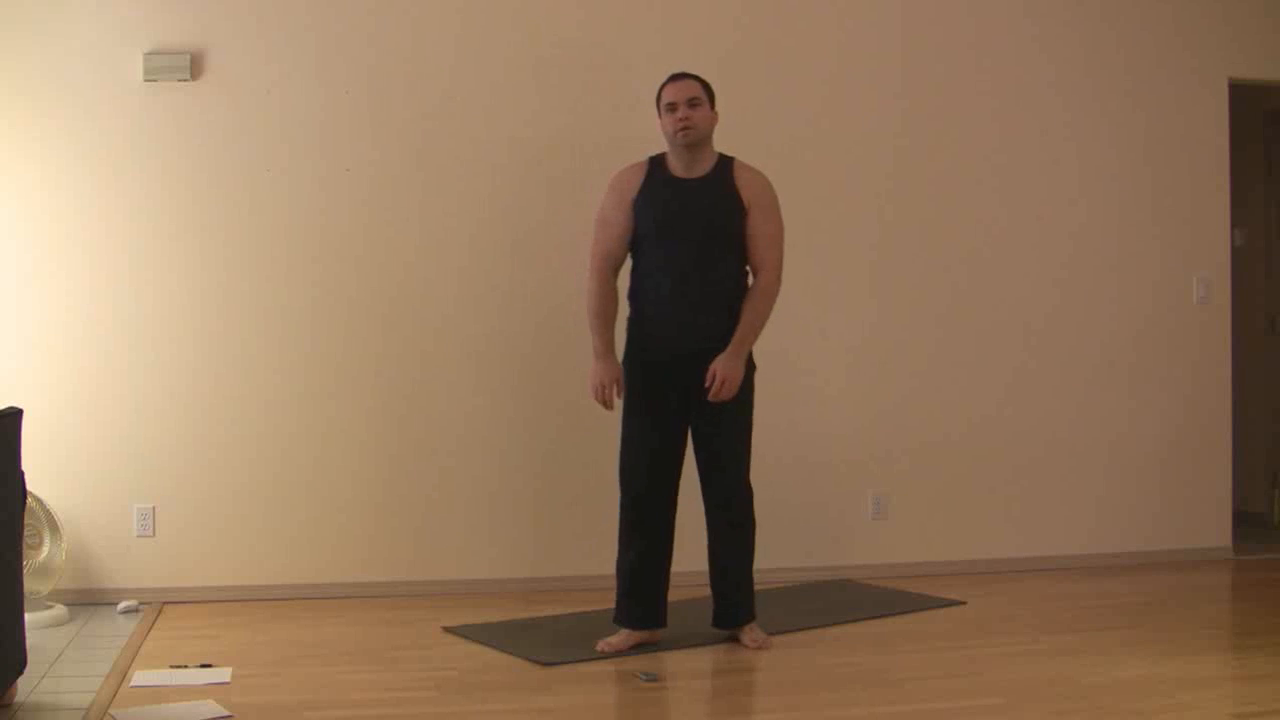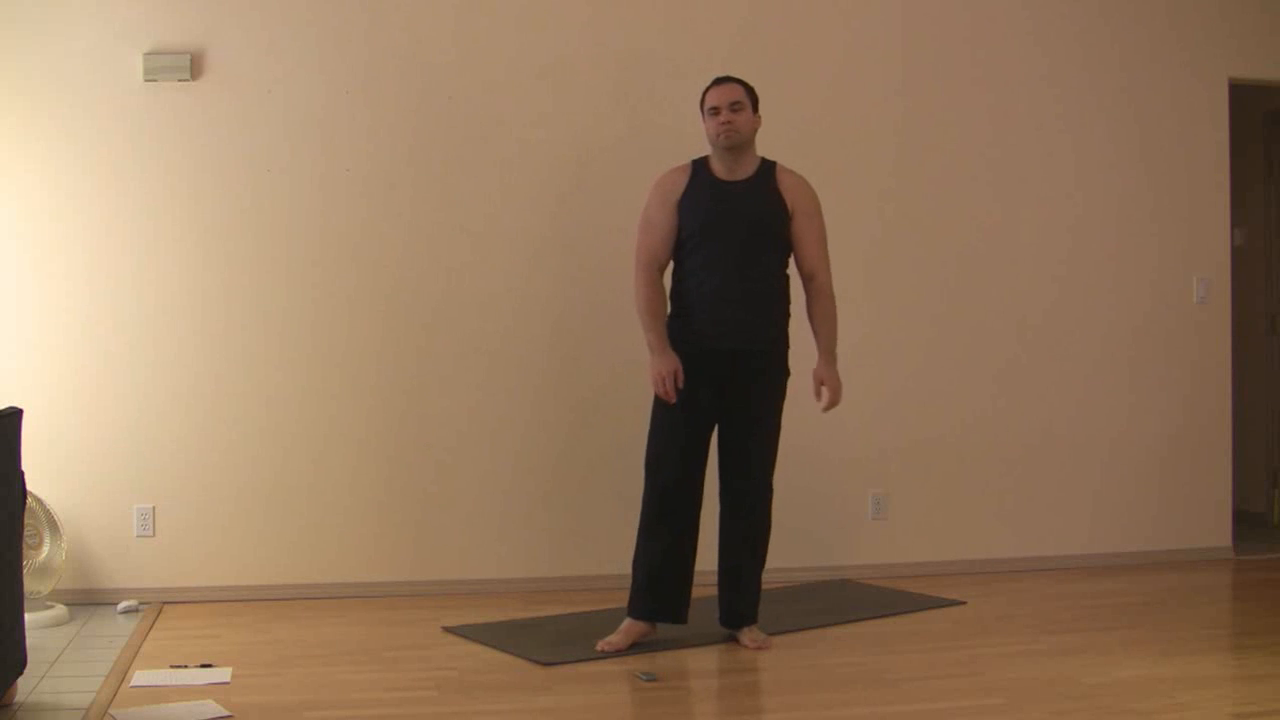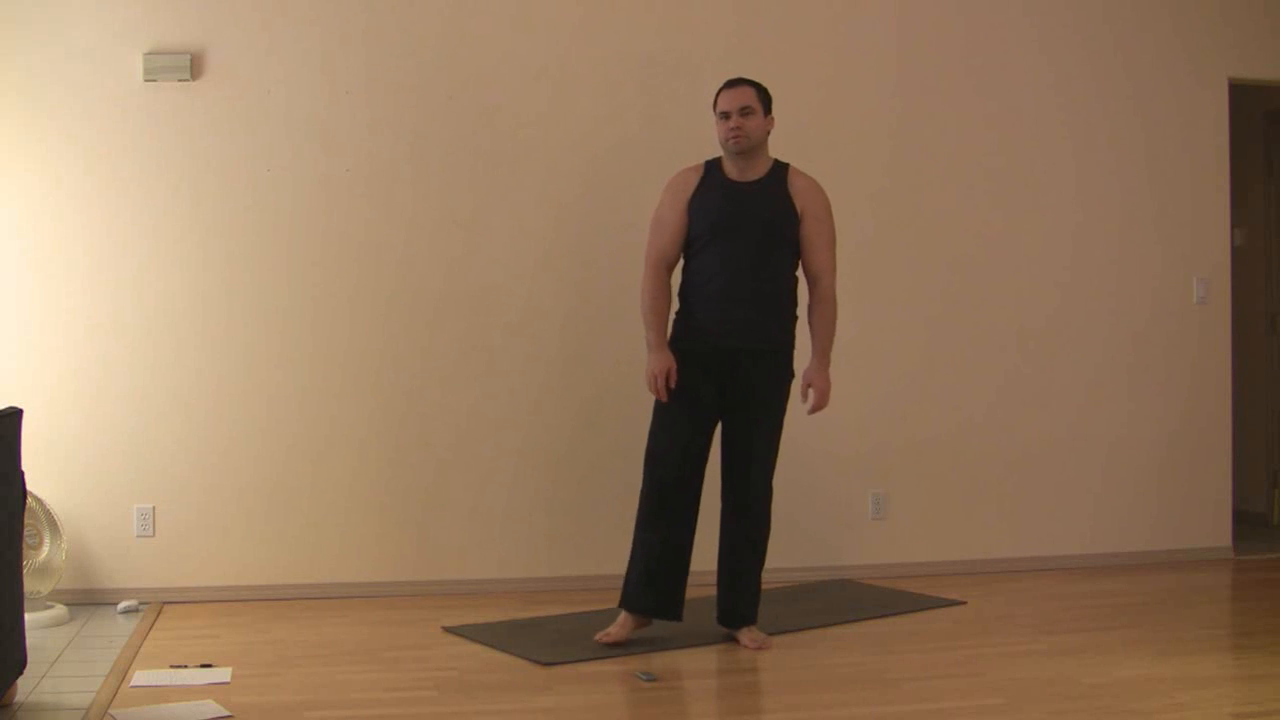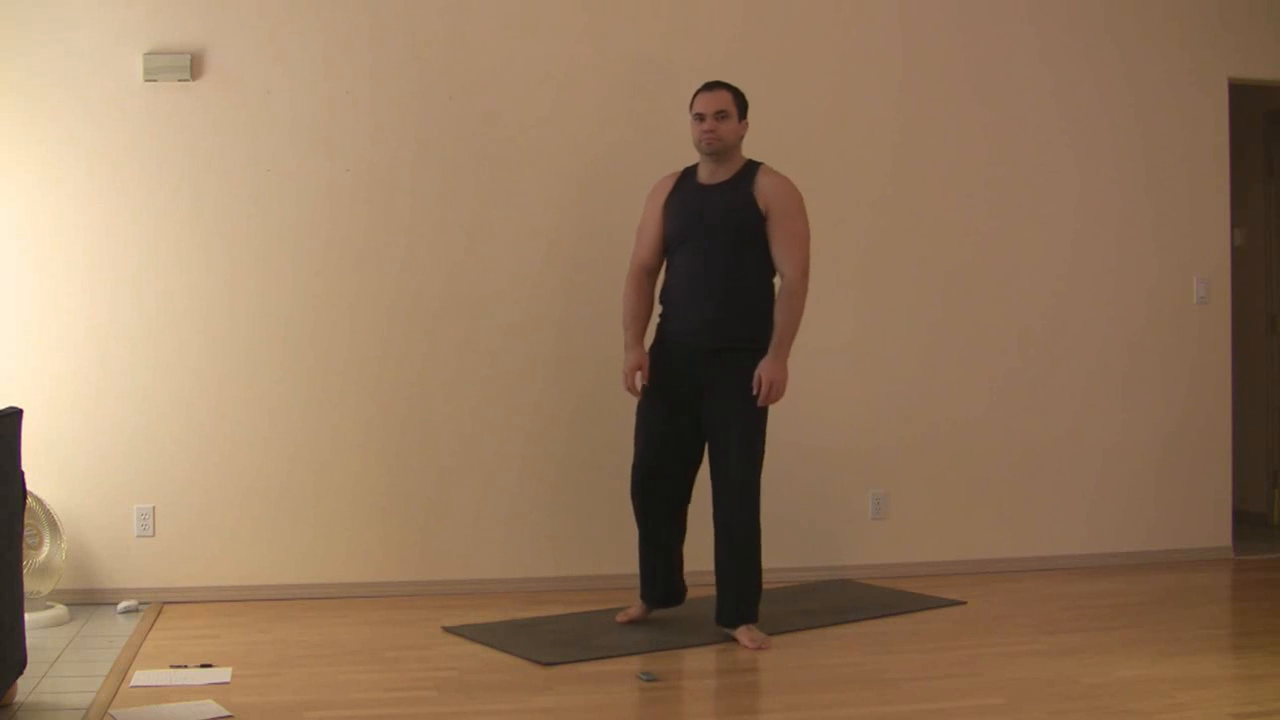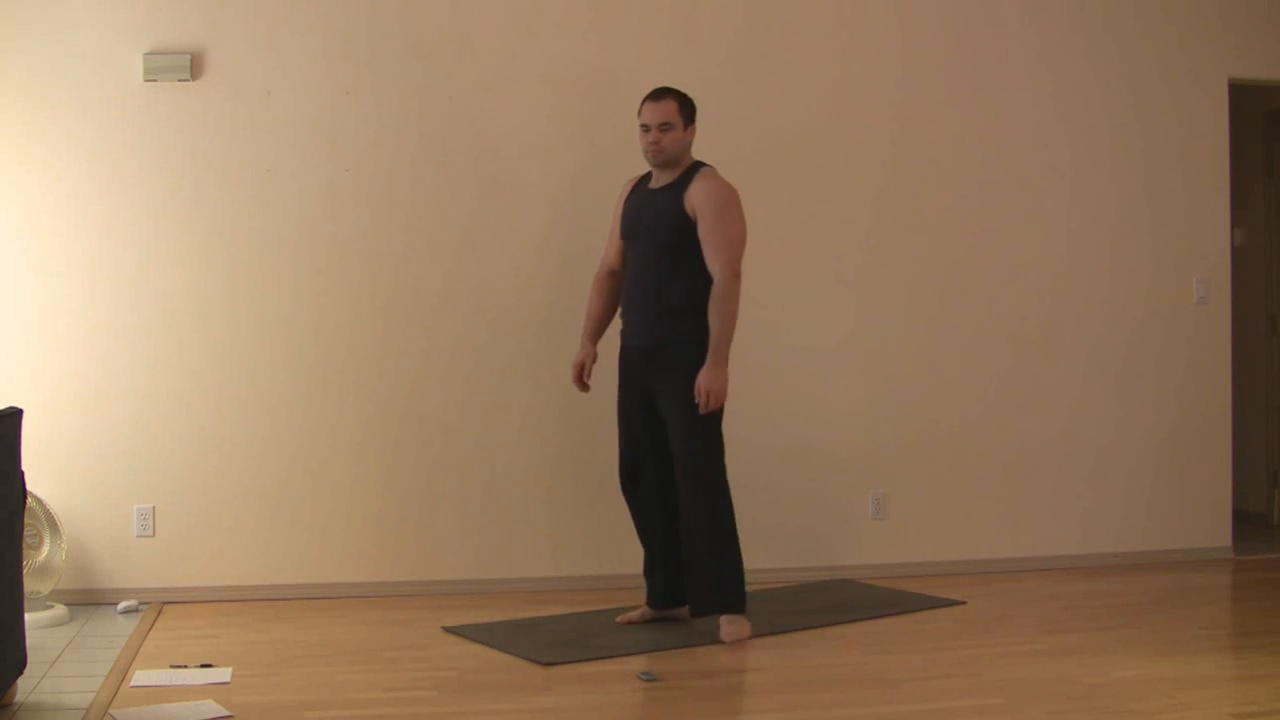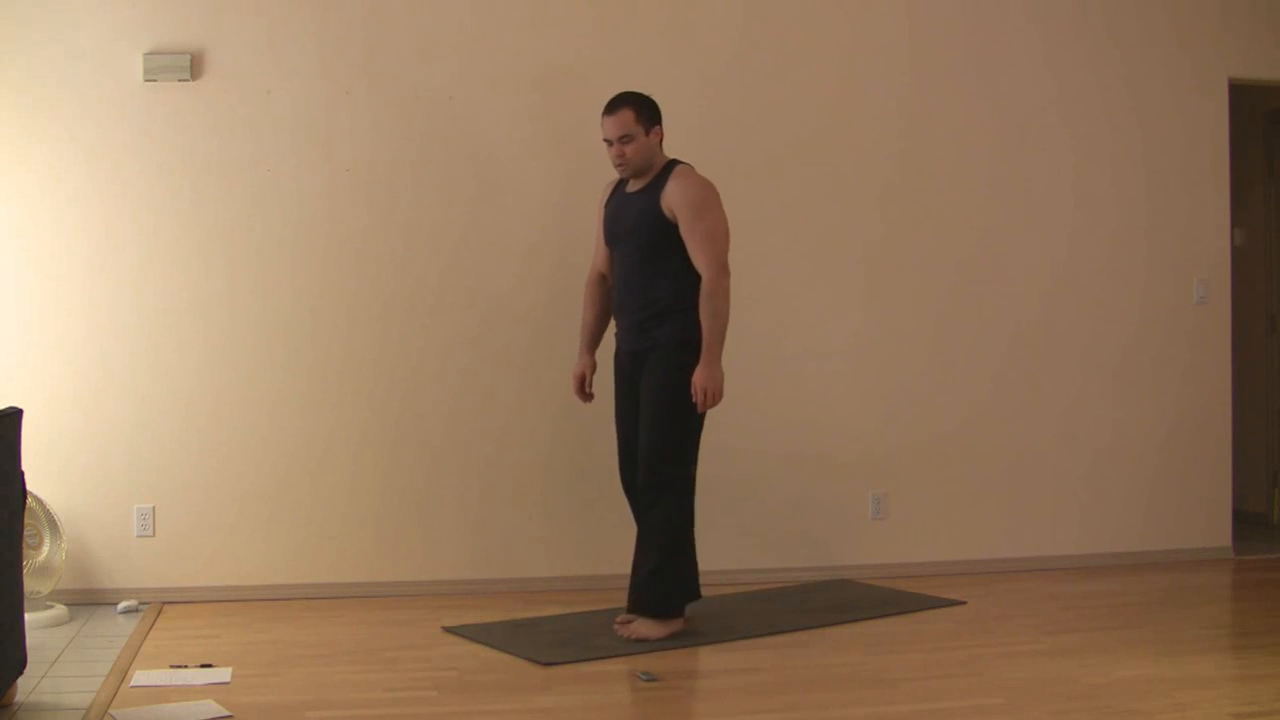
dt=0.4s
person 1, frame 1
left shoulder: (748, 185)
right shoulder: (631, 184)
left elbow: (767, 275)
right elbow: (602, 272)
left wrist: (737, 352)
right wrist: (603, 354)
left hip: (723, 360)
right hip: (651, 361)
left knee: (730, 490)
right knee: (643, 490)
left ankle: (739, 613)
right ankle: (640, 617)
person 1, frame 2
left shoulder: (790, 189)
right shoulder: (675, 185)
left elbow: (817, 278)
right elbow: (648, 272)
left wrist: (827, 359)
right wrist: (659, 350)
left hip: (761, 361)
right hip: (689, 357)
left knee: (750, 490)
right knee: (669, 482)
left ankle: (741, 614)
right ankle: (647, 611)
person 1, frame 3
left shoulder: (802, 192)
right shoulder: (688, 184)
left elbow: (822, 282)
right elbow: (657, 269)
left wrist: (820, 360)
right wrist: (657, 348)
left hip: (765, 361)
right hip: (693, 356)
left knee: (750, 489)
right knee: (668, 478)
left ankle: (740, 614)
right ankle: (640, 605)
person 1, frame 4
left shoulder: (771, 189)
right shoulder: (668, 190)
left elbow: (794, 277)
right elbow: (642, 271)
left wrist: (777, 355)
right wrist: (633, 345)
left hip: (740, 360)
right hip: (672, 355)
left knee: (736, 488)
right knee: (653, 477)
left ankle: (739, 613)
right ankle: (658, 591)
person 1, frame 5
left shoulder: (710, 191)
right shoulder: (632, 192)
left elbow: (726, 279)
right elbow: (610, 272)
left wrist: (717, 362)
right wrist: (589, 340)
left hip: (688, 355)
right hip: (637, 354)
left knee: (699, 476)
right knee: (642, 477)
left ankle: (725, 604)
right ankle: (667, 594)
person 1, frame 6
left shoulder: (686, 188)
right shoulder: (613, 196)
left elbow: (714, 274)
right elbow: (600, 276)
left wrist: (710, 360)
right wrist: (586, 351)
left hip: (677, 352)
right hip: (632, 351)
left knee: (662, 476)
right knee: (638, 477)
left ankle: (661, 606)
right ankle: (664, 595)
